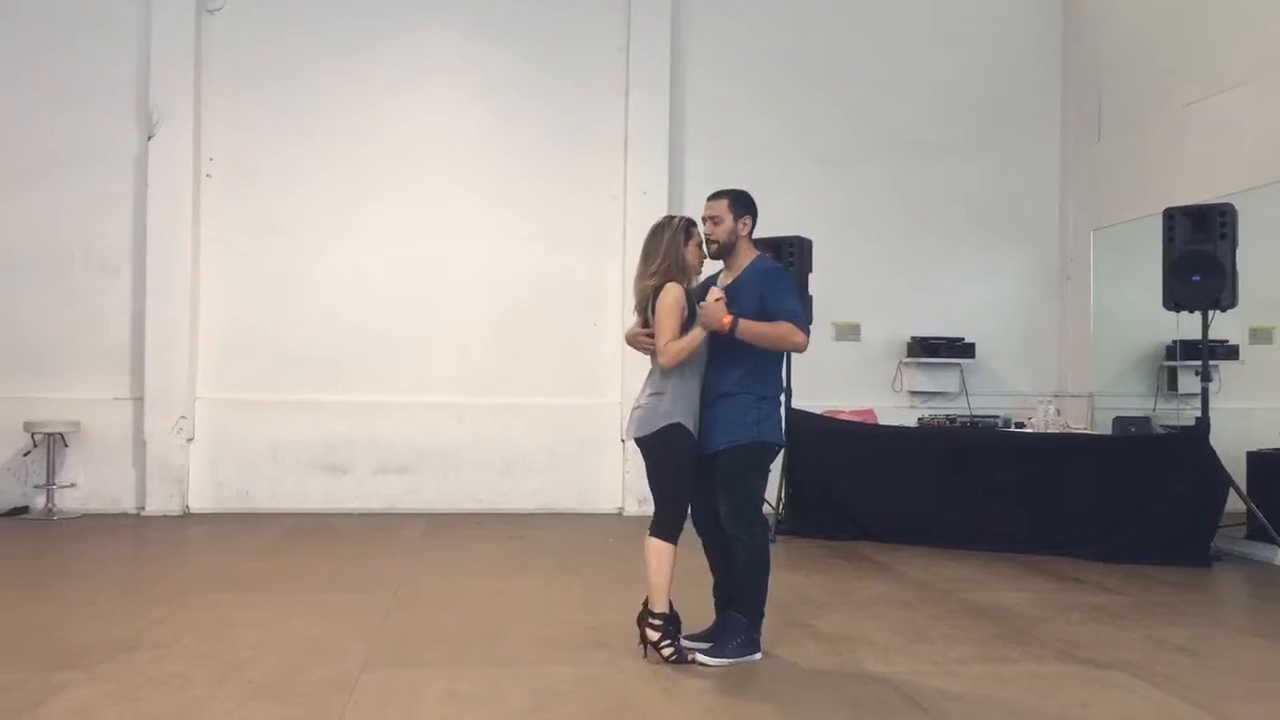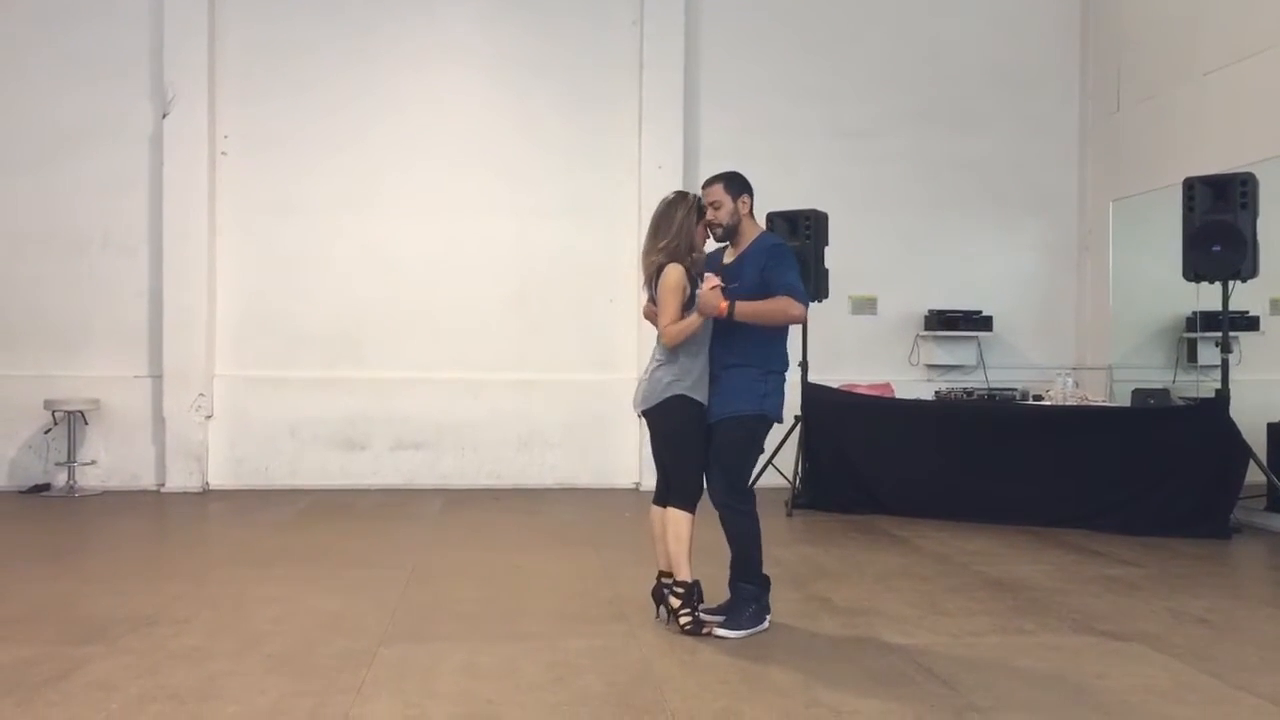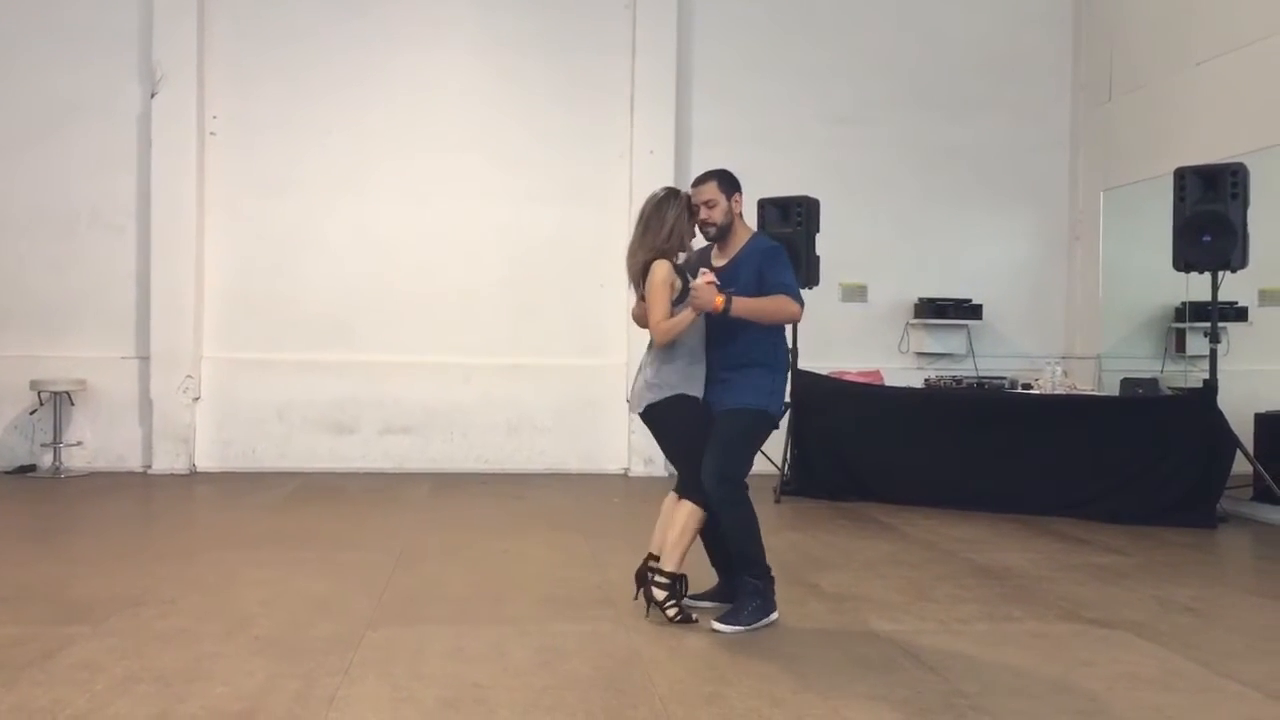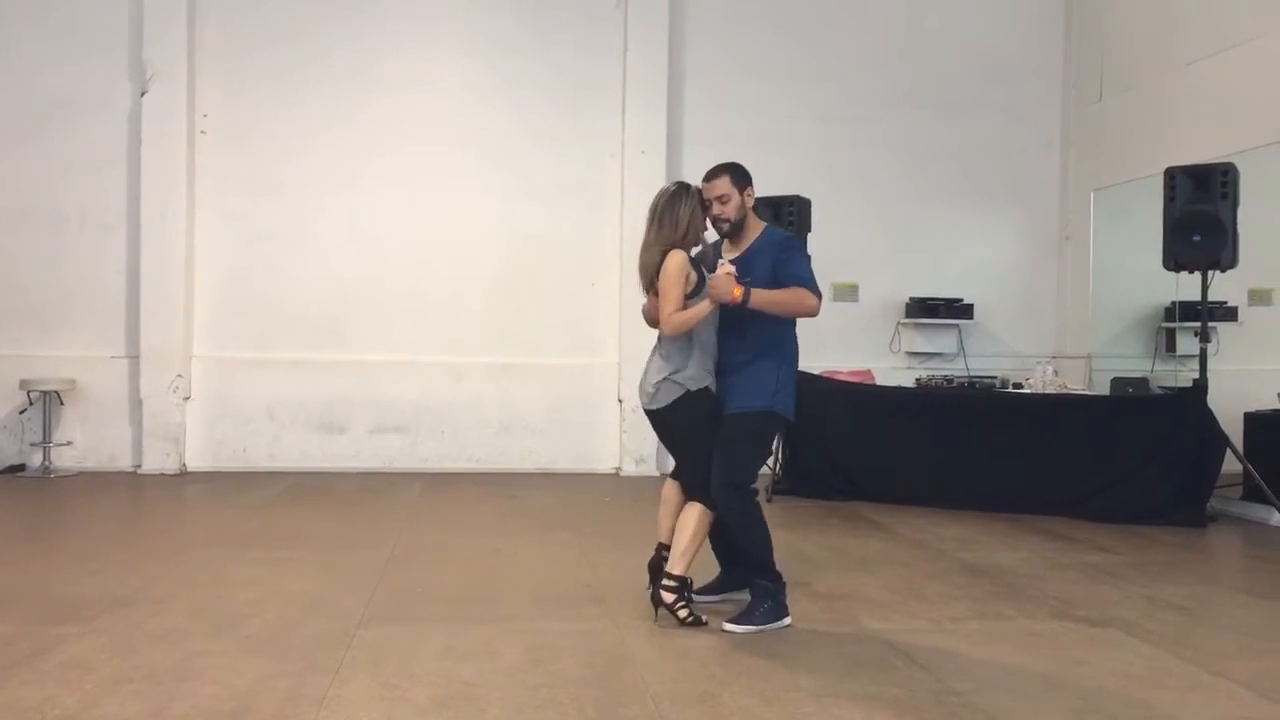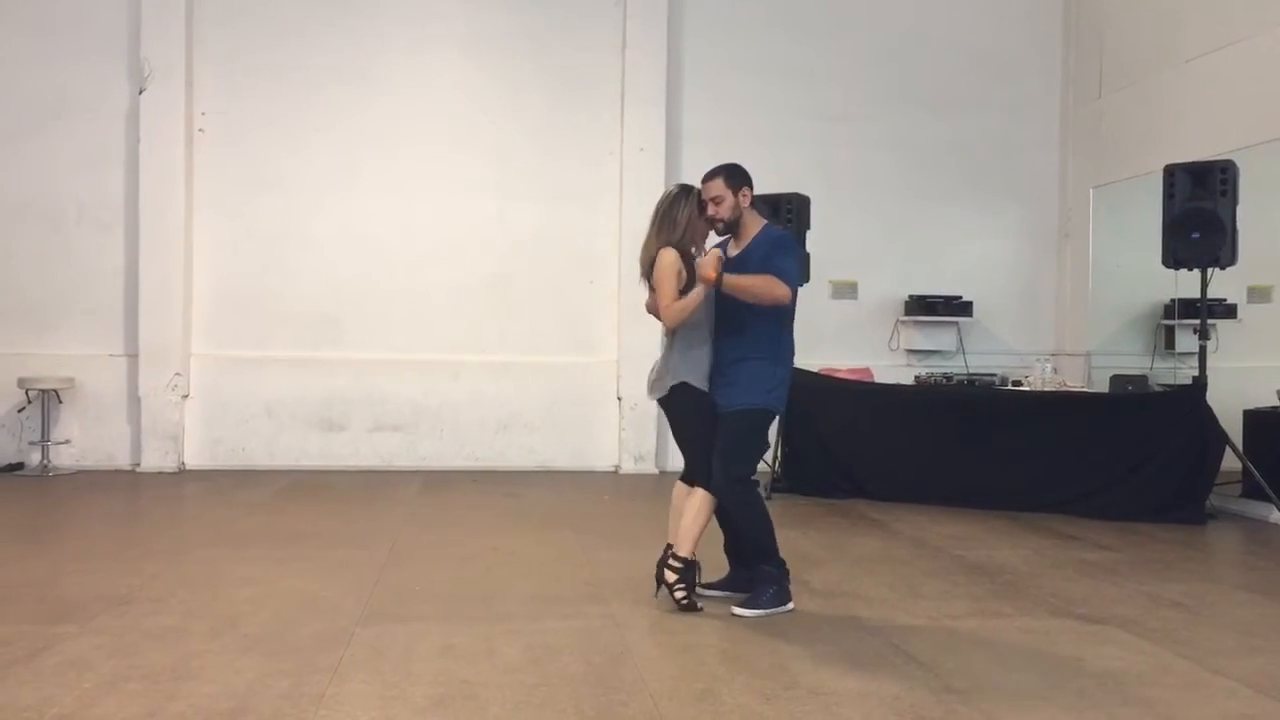
dt=1s
person 1, frame 1
left shoulder: (770, 276)
right shoulder: (710, 286)
left elbow: (796, 337)
left wrist: (728, 323)
right wrist: (638, 334)
left hip: (747, 425)
right hip: (709, 424)
left knee: (741, 525)
right knee: (708, 521)
left ankle: (746, 634)
right ankle: (726, 621)
person 1, frame 2
left shoulder: (772, 252)
right shoulder: (714, 261)
left elbow: (795, 308)
left wrist: (724, 308)
left hip: (751, 394)
right hip: (717, 393)
left knee: (731, 492)
right knee: (722, 492)
left ankle: (752, 600)
right ankle: (745, 595)
person 1, frame 3
left shoulder: (766, 253)
right shoulder: (700, 261)
left elbow: (791, 308)
left wrist: (722, 302)
right wrist: (646, 311)
left hip: (754, 388)
right hip: (713, 389)
left knee: (723, 480)
right knee: (703, 484)
left ankle: (758, 593)
right ankle: (733, 581)
person 1, frame 4
left shoulder: (781, 246)
right shoulder: (711, 255)
left elbow: (809, 301)
left wrist: (740, 294)
right wrist: (656, 308)
left hip: (762, 391)
right hip: (720, 388)
left knee: (732, 486)
right knee: (709, 482)
left ankle: (770, 597)
right ankle: (734, 574)
person 1, frame 5
left shoulder: (776, 243)
right shoulder: (720, 252)
left elbow: (780, 292)
left wrist: (718, 276)
left hip: (756, 386)
right hip: (723, 384)
left knee: (734, 480)
right knee: (718, 479)
left ankle: (775, 583)
right ankle: (745, 573)
person 2, frame 1
left shoulder: (677, 293)
right shoulder: (673, 291)
right elbow: (667, 355)
right wrist: (707, 324)
left hip: (662, 418)
right hip: (667, 420)
left knee: (666, 515)
right knee: (670, 518)
left ankle: (655, 608)
right ankle: (658, 623)
person 2, frame 2
left shoulder: (683, 268)
right shoulder: (675, 270)
right elbow: (669, 334)
right wrist: (706, 310)
left hip: (667, 393)
right hip: (676, 394)
left knee: (668, 487)
right knee: (685, 490)
left ankle: (666, 581)
right ankle: (681, 590)
person 2, frame 3
left shoulder: (671, 267)
right shoulder: (662, 266)
right elbow: (660, 332)
right wrist: (697, 307)
left hip: (674, 389)
right hip: (673, 391)
left knee: (690, 480)
right knee: (704, 485)
left ankle: (654, 567)
right ankle: (665, 580)
person 2, frame 4
left shoulder: (679, 260)
right shoulder: (677, 259)
right elbow: (671, 323)
left wrist: (714, 290)
right wrist: (716, 299)
left hip: (665, 386)
right hip: (685, 389)
left knee: (685, 473)
right knee: (702, 486)
left ankle: (663, 557)
right ankle: (672, 585)
person 2, frame 5
left shoulder: (686, 258)
right shoulder: (669, 256)
right elbow: (669, 314)
right wrist: (705, 286)
left hip: (690, 380)
right hip: (684, 381)
left knee: (696, 469)
right knee: (711, 473)
left ankle: (672, 556)
right ankle: (678, 564)
